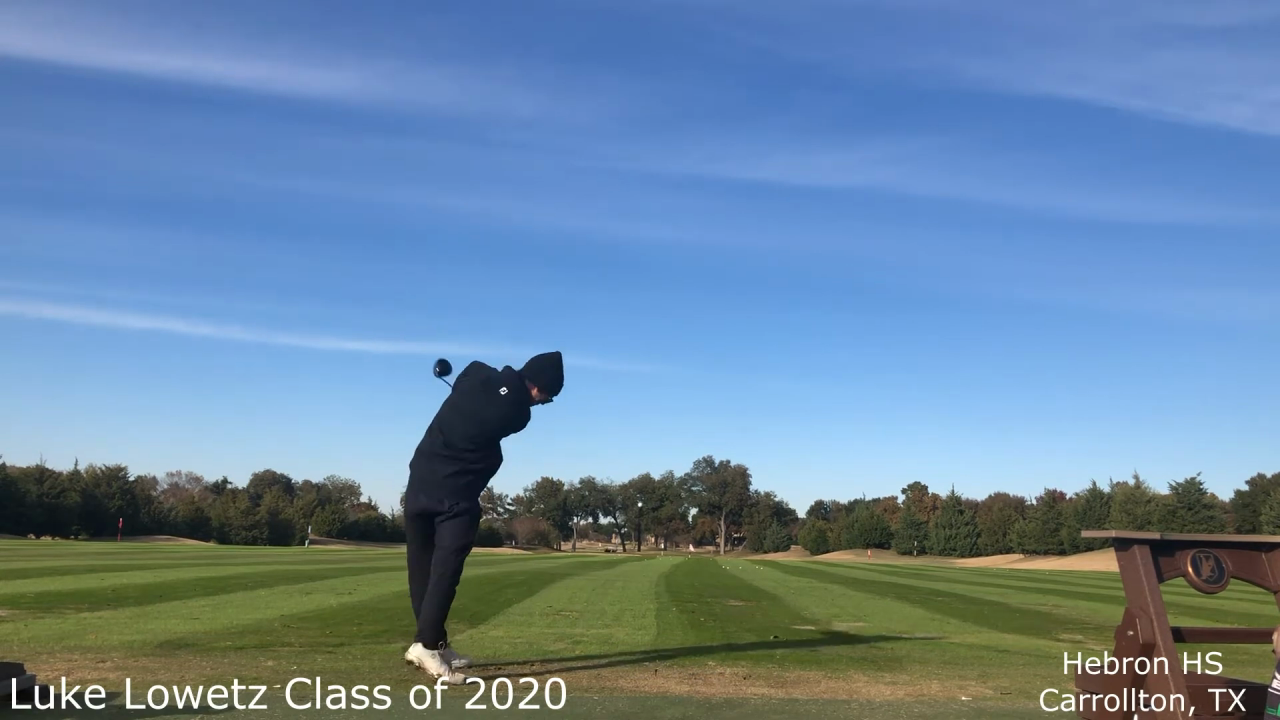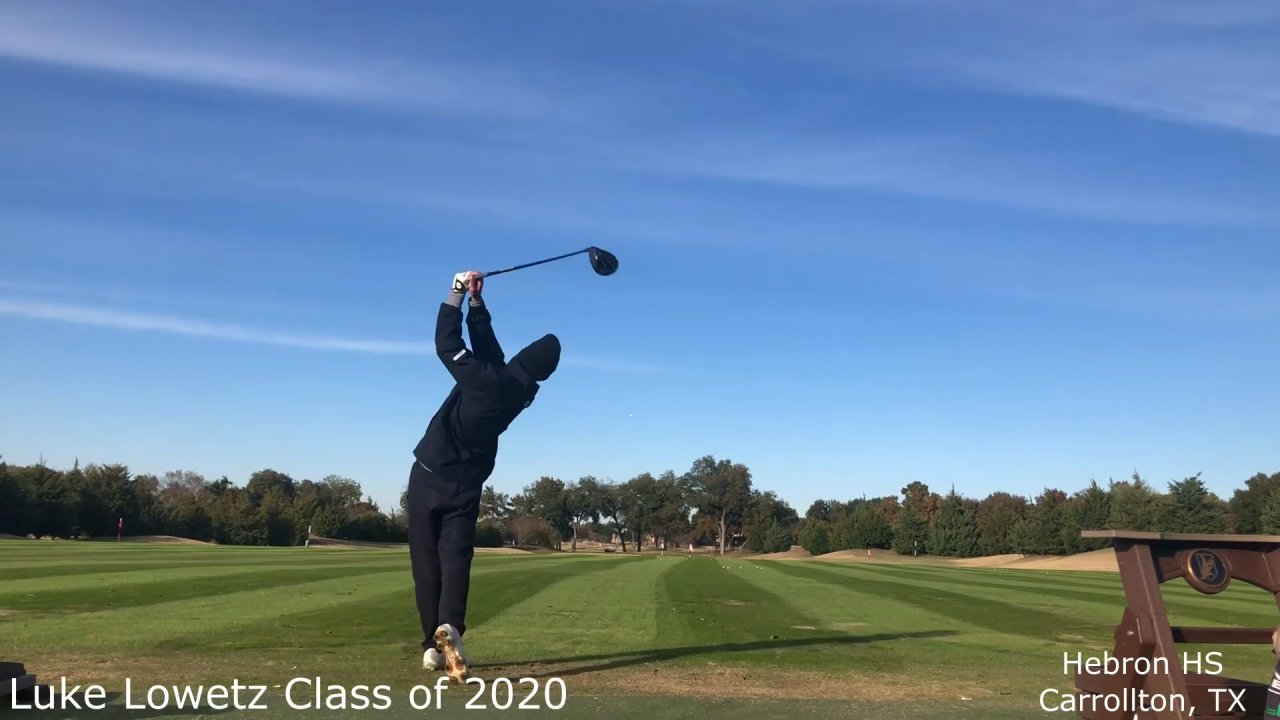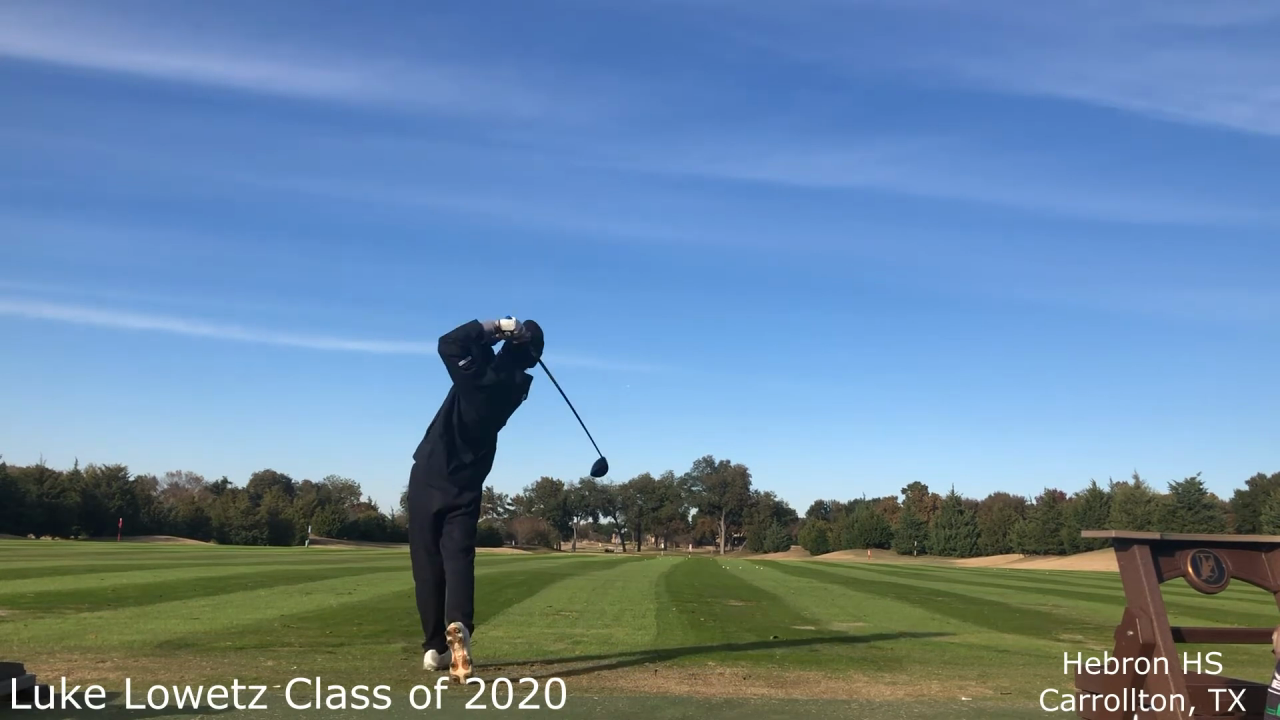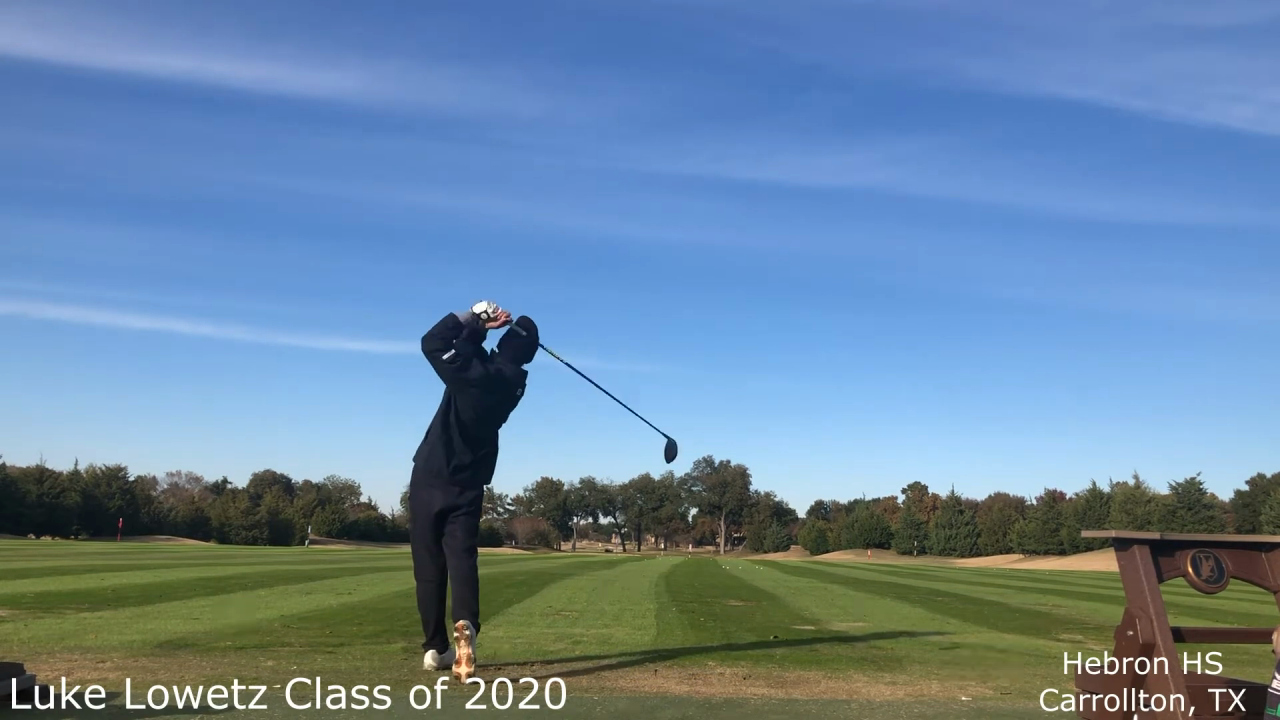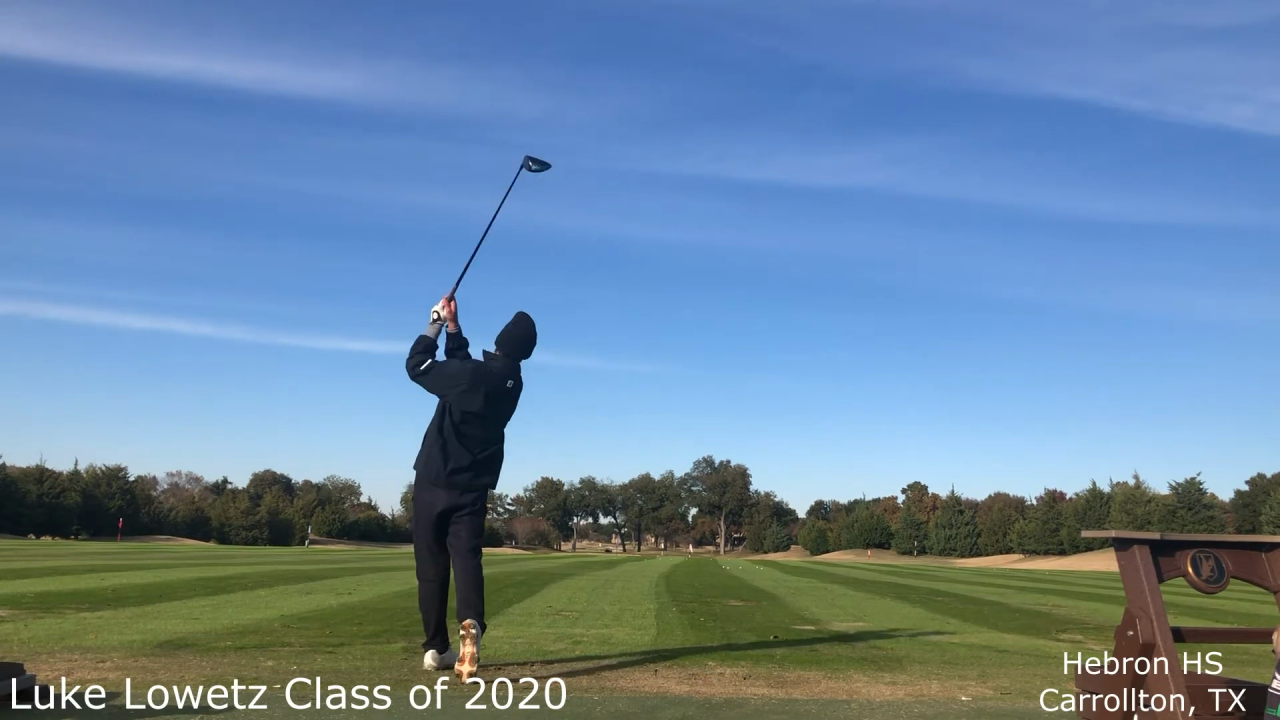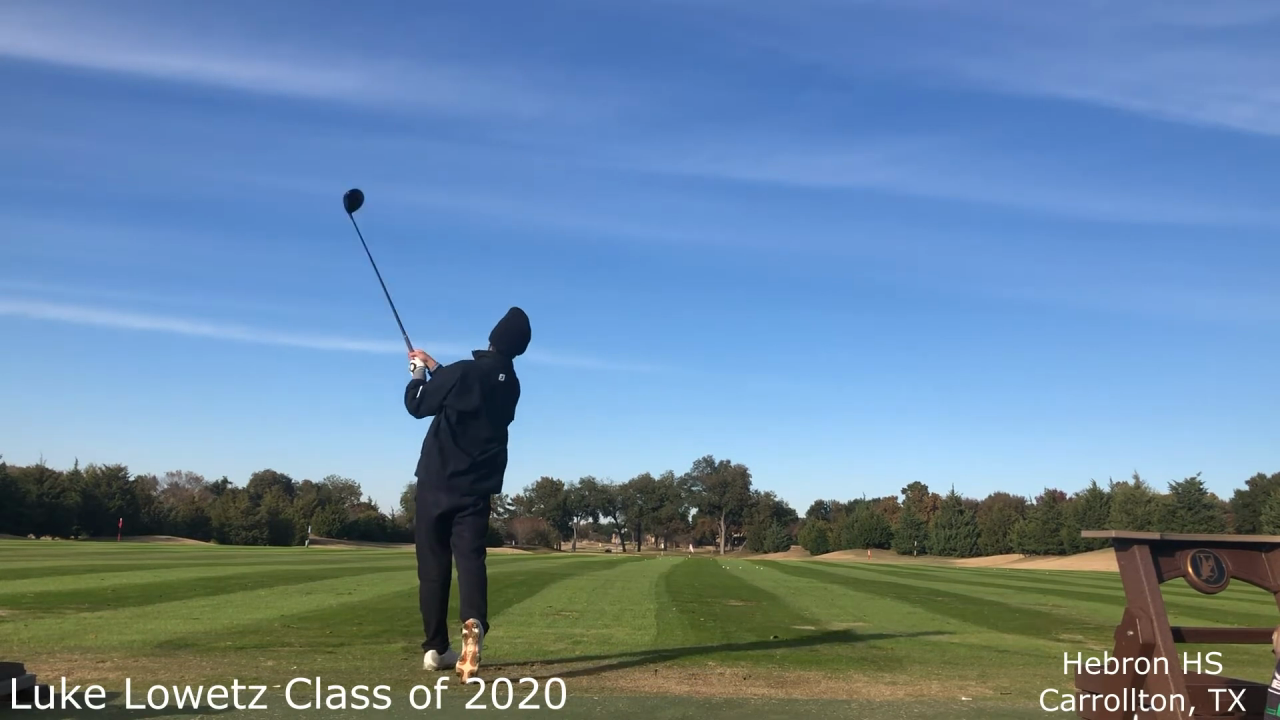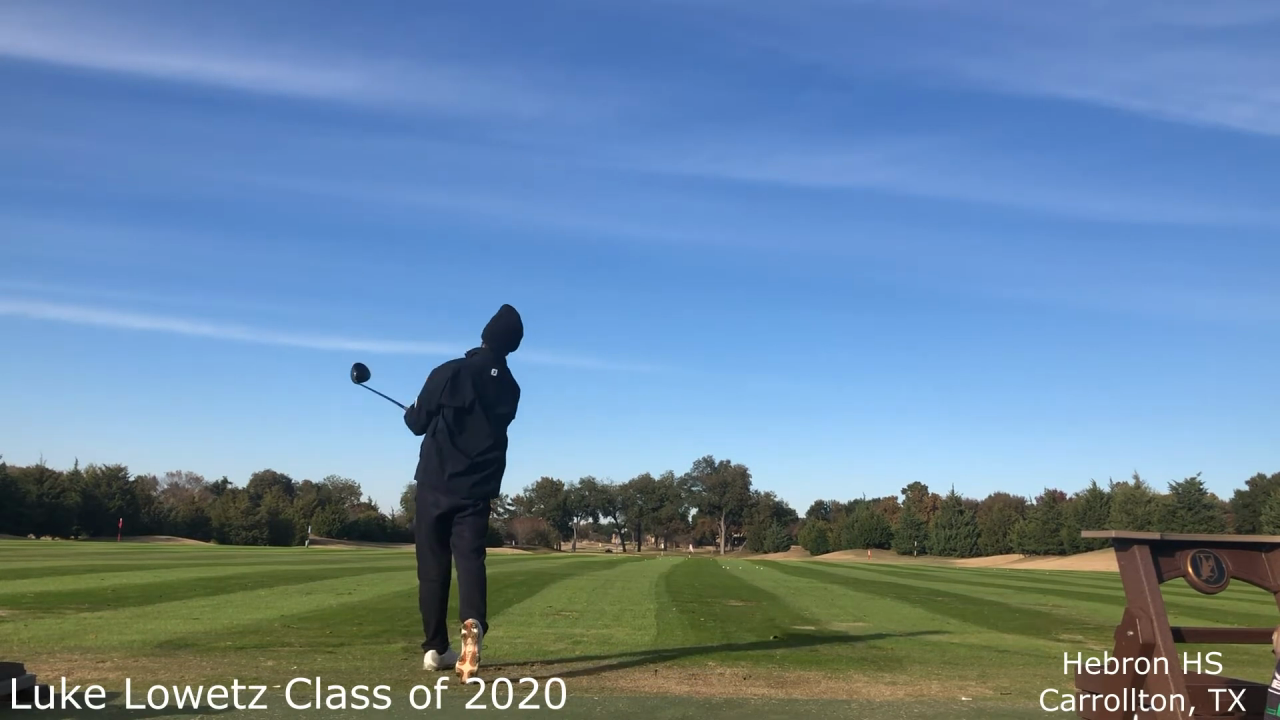
dt=0.2s
person 1, frame 1
left shoulder: (480, 376)
right shoulder: (519, 414)
left hip: (421, 484)
right hip: (457, 495)
left knee: (423, 571)
right knee: (445, 569)
left ankle: (433, 644)
right ankle: (426, 645)
person 1, frame 2
left shoulder: (485, 378)
right shoulder: (521, 394)
left elbow: (446, 340)
right elbow: (486, 346)
left wrist: (460, 292)
right wrist: (476, 301)
left hip: (426, 478)
right hip: (462, 489)
left knee: (426, 564)
right knee: (455, 560)
left ankle: (434, 644)
right ankle: (446, 630)
person 1, frame 3
left shoulder: (483, 381)
right shoulder: (514, 388)
left elbow: (450, 344)
right elbow: (477, 351)
left wrist: (497, 327)
right wrist: (501, 333)
left hip: (428, 481)
right hip: (465, 490)
left knee: (428, 567)
right knee: (458, 561)
left ankle: (435, 647)
right ankle: (459, 625)
person 1, frame 4
left shoulder: (477, 376)
right shoulder: (514, 387)
left elbow: (433, 344)
right elbow: (470, 353)
left wrist: (477, 315)
right wrist: (478, 324)
left hip: (429, 482)
right hip: (468, 489)
left knee: (429, 566)
right knee: (462, 559)
left ankle: (436, 647)
right ankle: (465, 624)
person 1, frame 5
left shoulder: (468, 374)
right shoulder: (513, 385)
left elbow: (417, 369)
left wrist: (437, 321)
right wrist: (453, 326)
left hip: (432, 483)
right hip: (472, 489)
left knee: (432, 566)
right knee: (467, 558)
left ankle: (436, 647)
right ankle: (471, 624)
person 1, frame 6
left shoulder: (458, 374)
right shoulder: (510, 386)
left elbow: (416, 405)
left wrist: (419, 371)
right wrist: (435, 369)
left hip: (435, 484)
right hip: (477, 490)
left knee: (433, 568)
right knee: (471, 560)
left ankle: (436, 648)
right ankle: (473, 624)
person 1, frame 7
left shoulder: (449, 373)
right shoulder: (510, 389)
left elbow: (416, 423)
left wrist: (417, 408)
left hip: (435, 484)
right hip: (478, 489)
left knee: (433, 568)
right knee: (471, 560)
left ankle: (436, 648)
right ankle: (473, 624)
